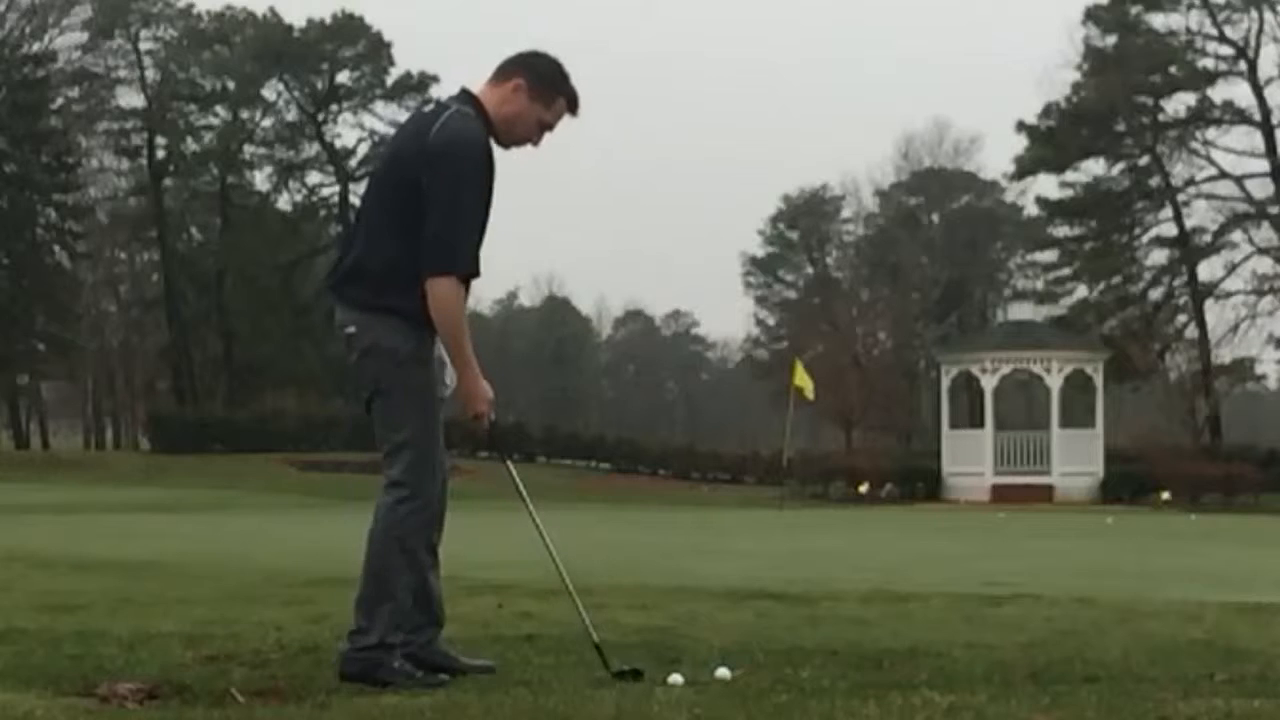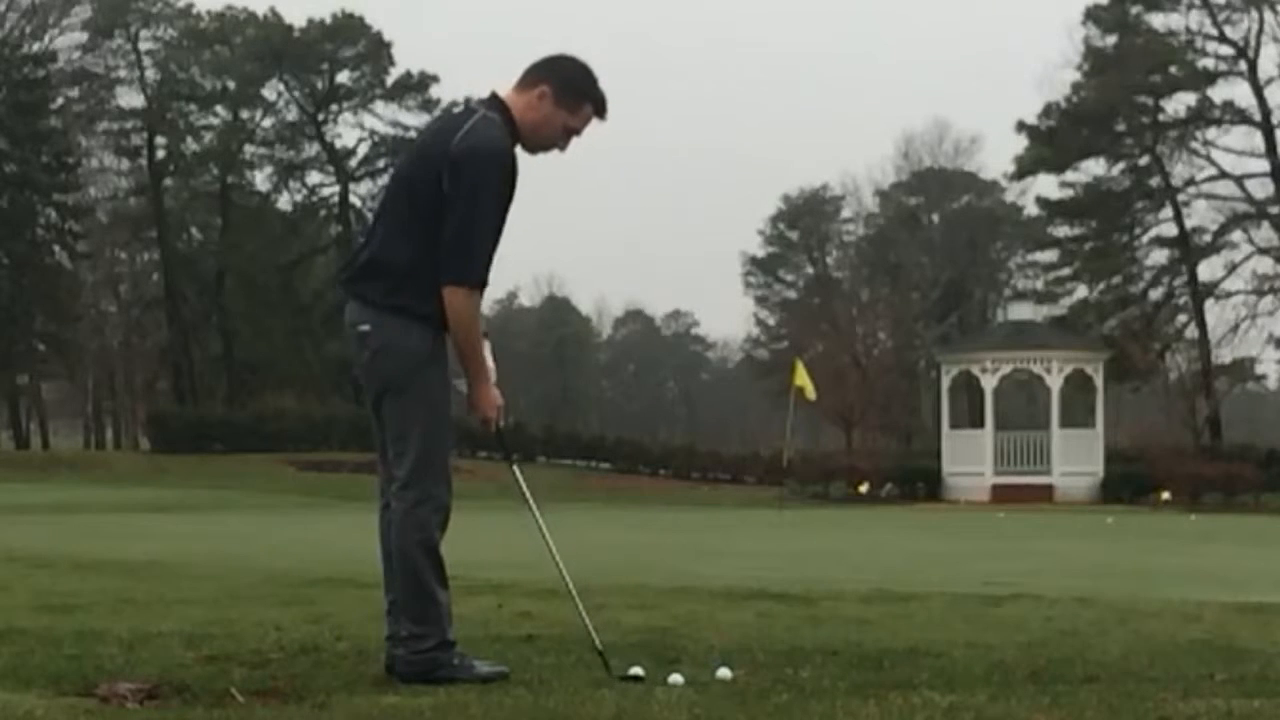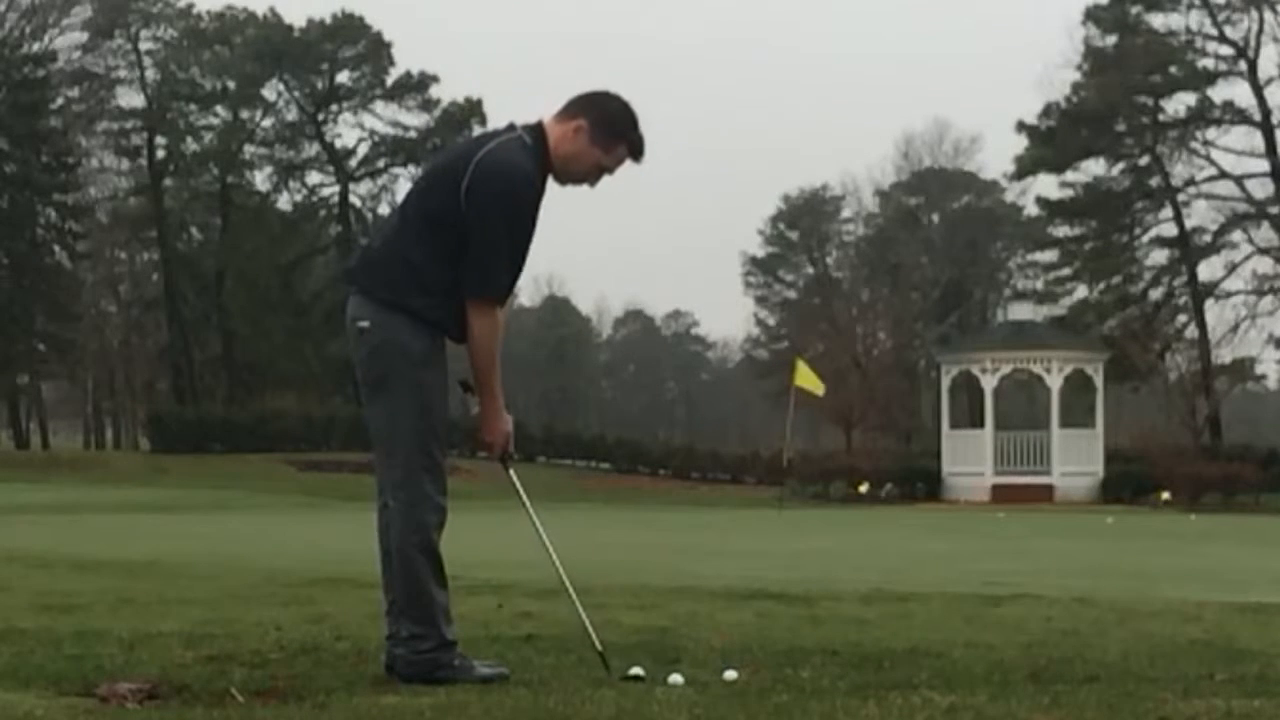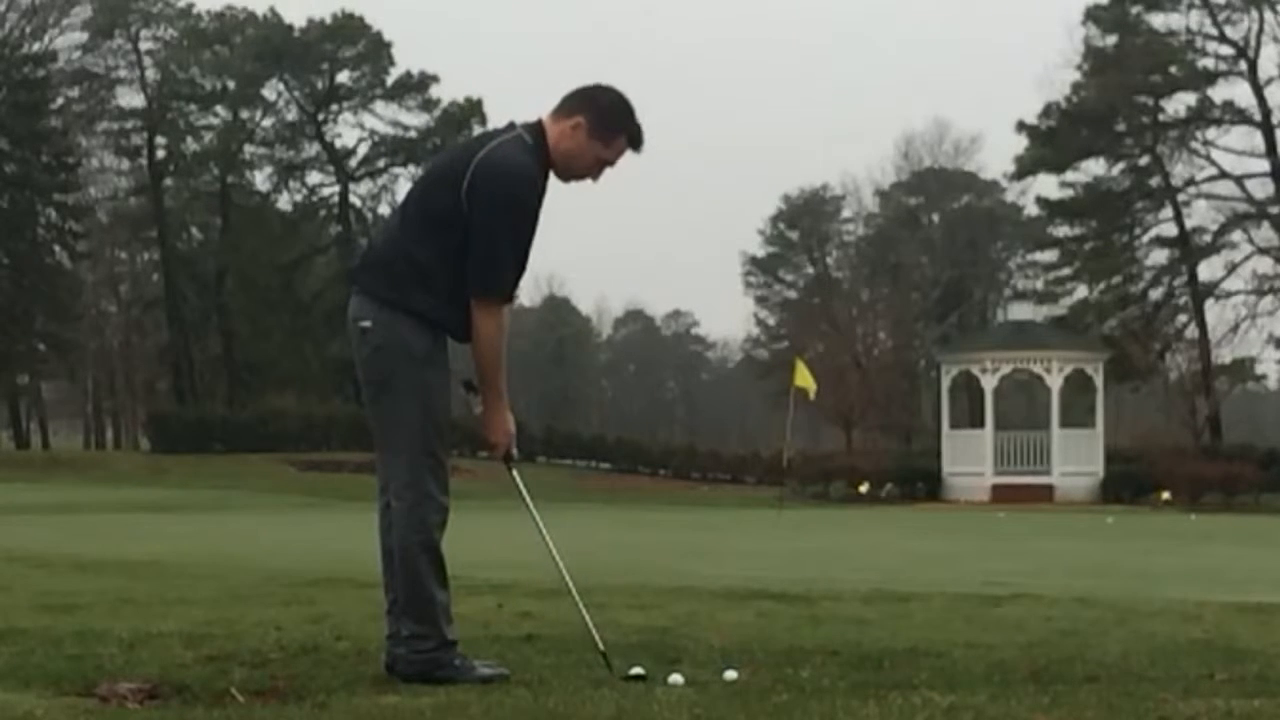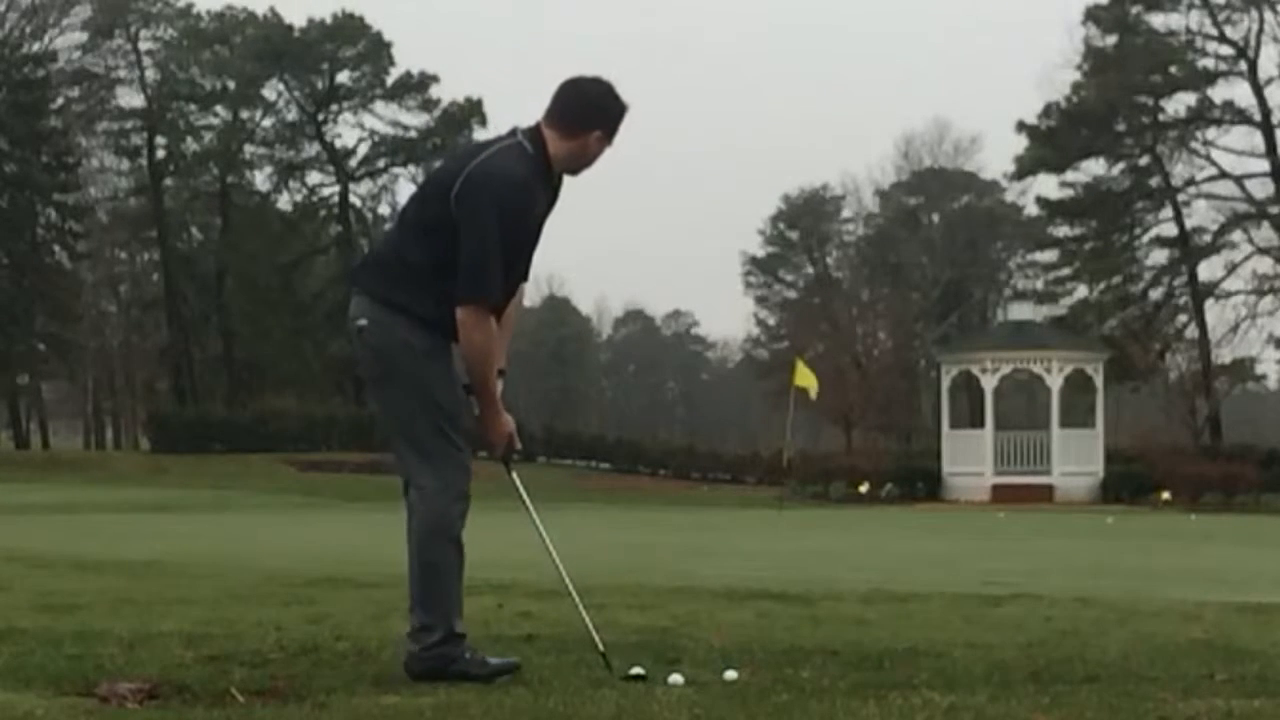
dt=1s
person 1, frame 1
left shoulder: (439, 125)
right shoulder: (462, 143)
right elbow: (442, 271)
left wrist: (451, 361)
right wrist: (468, 373)
left hip: (388, 320)
right hip: (390, 325)
left knee: (424, 481)
right knee: (414, 483)
left ankle: (415, 638)
right ankle: (372, 646)
person 1, frame 2
left shoulder: (468, 130)
right shoulder: (486, 151)
right elbow: (459, 280)
left wrist: (474, 355)
right wrist: (478, 379)
left hip: (386, 317)
right hip: (400, 325)
left knee: (407, 487)
right knee: (421, 490)
left ankle: (412, 641)
right ankle: (423, 648)
person 1, frame 3
left shoulder: (508, 157)
right shoulder: (510, 174)
left elbow: (481, 293)
right elbow: (483, 302)
left wrist: (488, 394)
right wrist: (492, 406)
left hip: (393, 317)
right hip: (398, 321)
left knee: (408, 489)
right knee: (416, 492)
left ankle: (413, 642)
right ankle: (424, 649)
person 1, frame 4
left shoulder: (511, 160)
right shoulder: (511, 174)
left elbow: (487, 292)
right elbow: (487, 301)
left wrist: (492, 394)
right wrist: (495, 405)
left hip: (393, 316)
right hip: (399, 320)
left knee: (409, 490)
right knee: (420, 492)
left ankle: (411, 641)
right ankle: (425, 648)
person 1, frame 5
left shoulder: (534, 175)
right shoulder: (501, 181)
left elbow: (510, 285)
right elbow: (474, 308)
left wrist: (495, 377)
right wrist: (491, 407)
left hip: (413, 321)
right hip: (396, 319)
left knee: (437, 480)
right knee: (442, 479)
left ankle: (435, 637)
right ankle: (437, 643)
